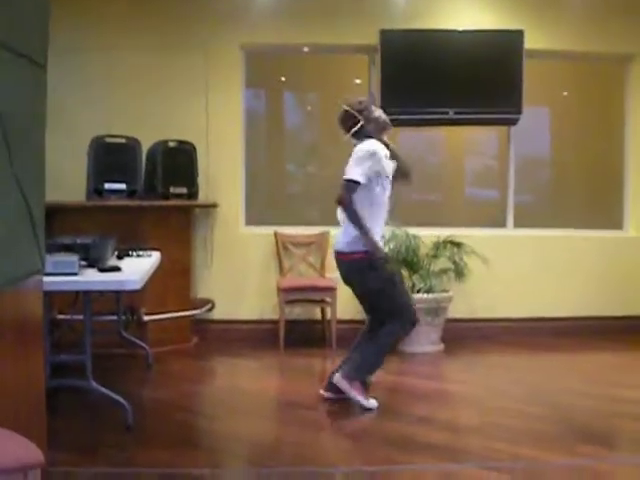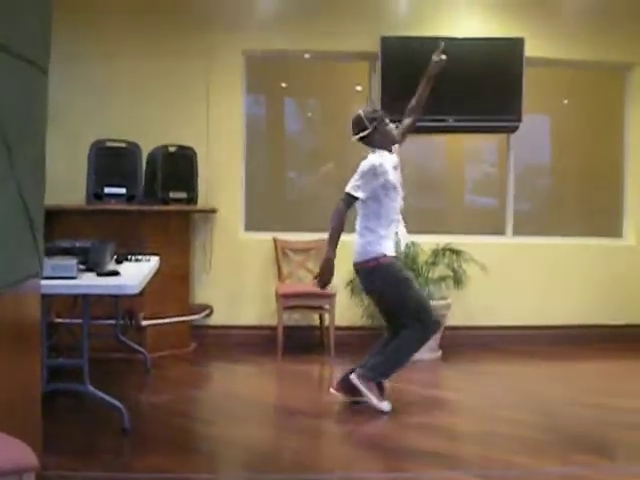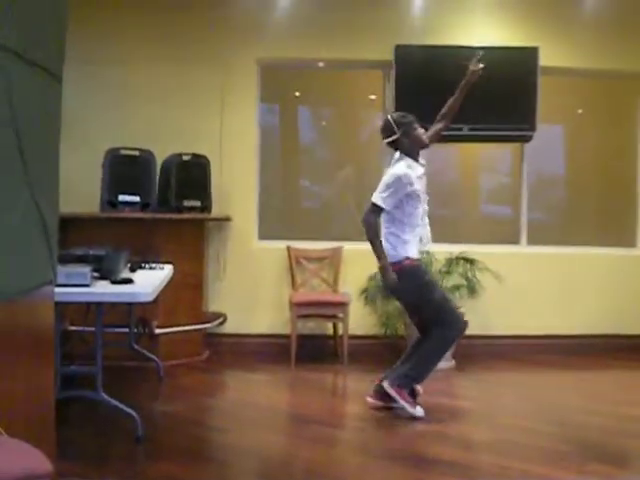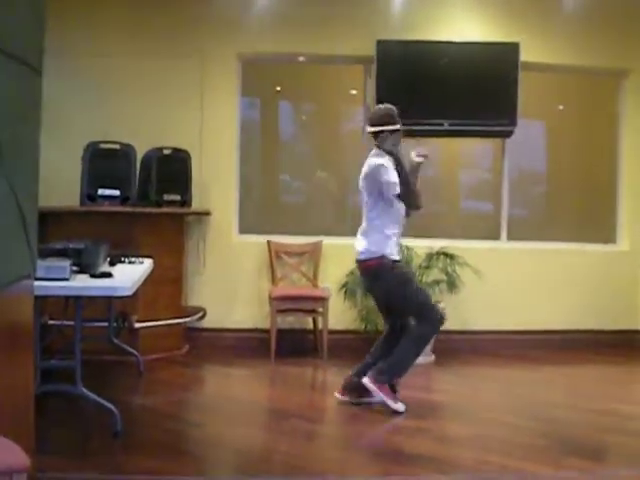
dt=0.5s
person 1, frame 1
left shoulder: (377, 152)
right shoulder: (368, 151)
left elbow: (404, 175)
right elbow: (345, 197)
left wrist: (387, 146)
right wrist: (370, 238)
left hip: (356, 253)
right hip: (362, 253)
left knee: (380, 319)
right knee: (404, 317)
left ankle: (337, 382)
right ankle: (353, 373)
person 1, frame 2
left shoulder: (388, 156)
right shoulder: (375, 165)
left elbow: (413, 114)
right elbow: (342, 207)
left wrist: (430, 75)
right wrist: (329, 256)
left hip: (380, 260)
right hip: (377, 261)
left knee: (400, 329)
right knee: (426, 322)
left ankle: (352, 381)
right ankle: (370, 375)
person 1, frame 3
left shoulder: (413, 163)
right shoulder: (400, 173)
left elbow: (442, 122)
right elbow: (369, 218)
left wrist: (466, 85)
right wrist: (385, 266)
left hip: (407, 262)
right hip: (401, 265)
left knee: (431, 331)
right knee: (452, 324)
left ankle: (384, 391)
right ankle: (401, 383)
person 1, frame 4
left shoulder: (386, 161)
right shoulder: (380, 164)
left elbow: (411, 204)
right elbow: (411, 204)
left wrist: (409, 166)
right wrist: (404, 165)
left hip: (377, 258)
right hip: (379, 259)
left knee: (399, 327)
right knee: (431, 318)
left ankle: (355, 385)
right ankle: (382, 378)
